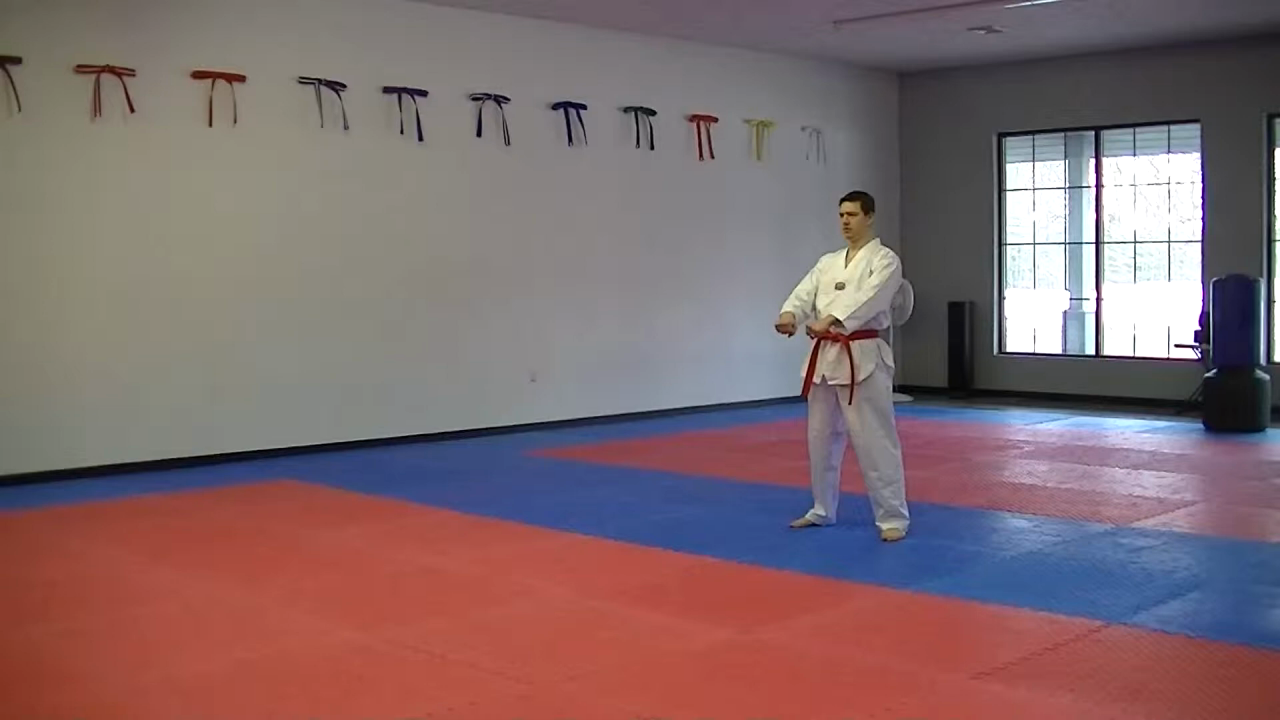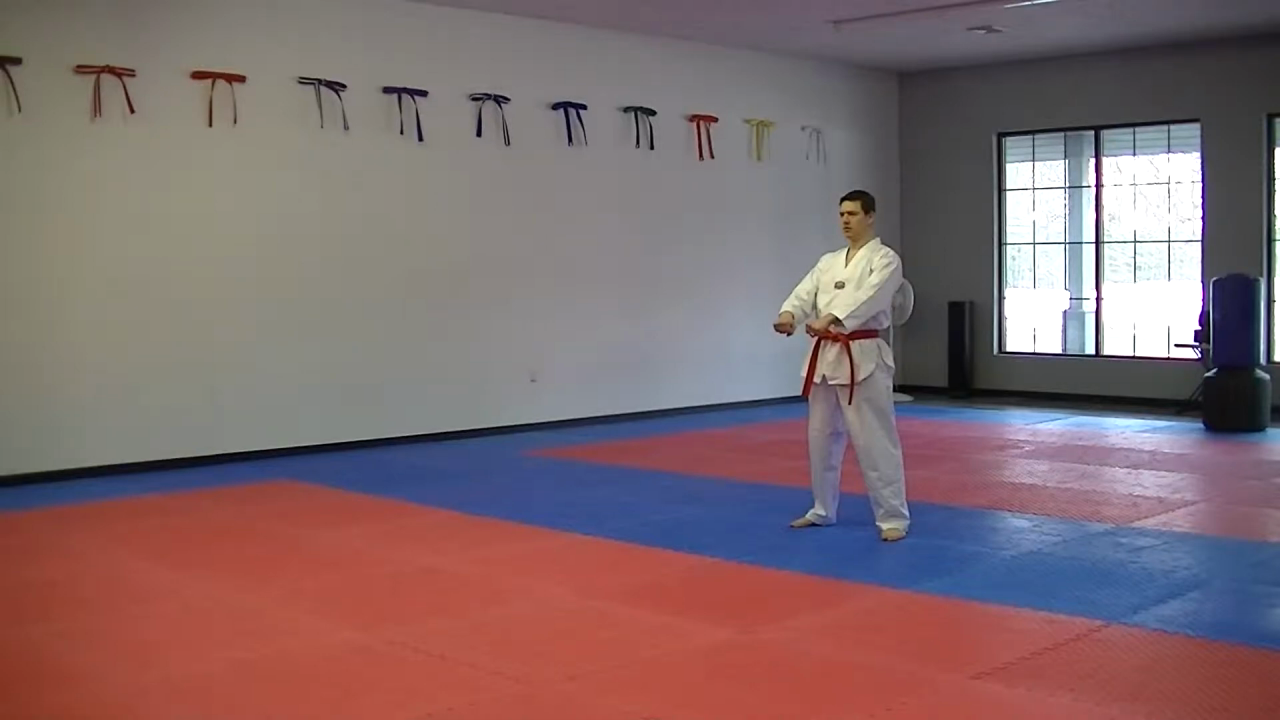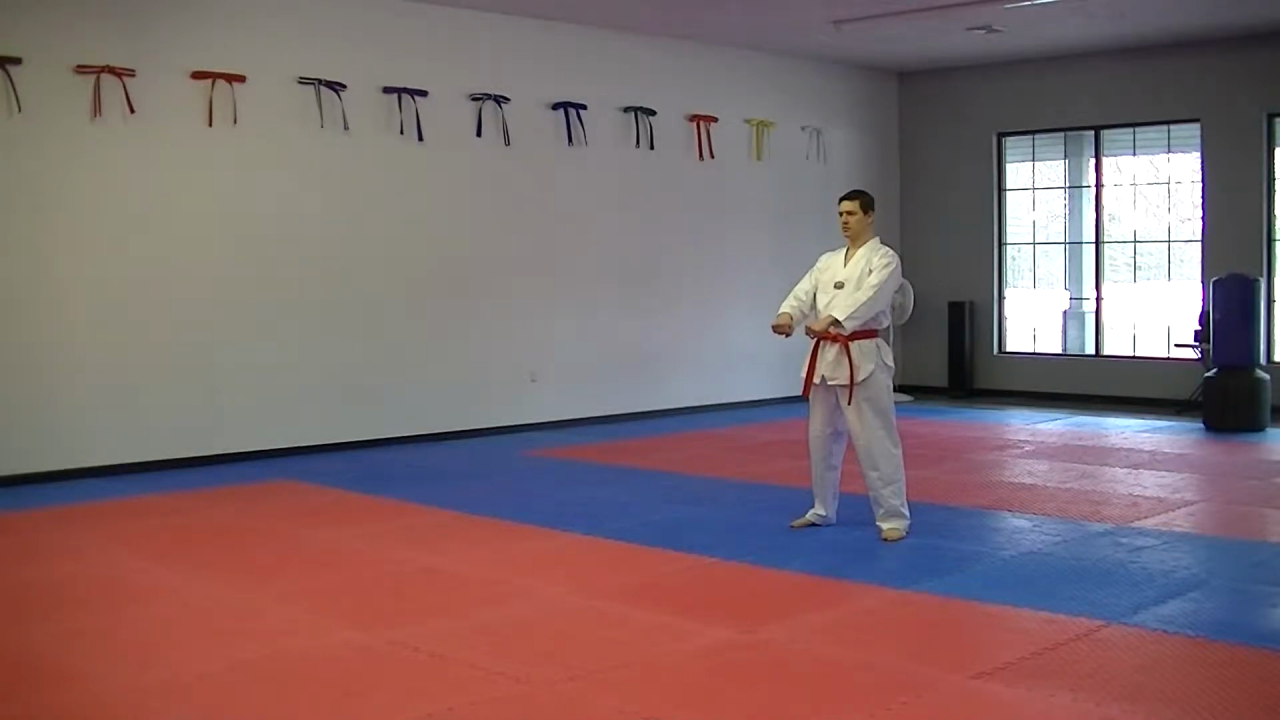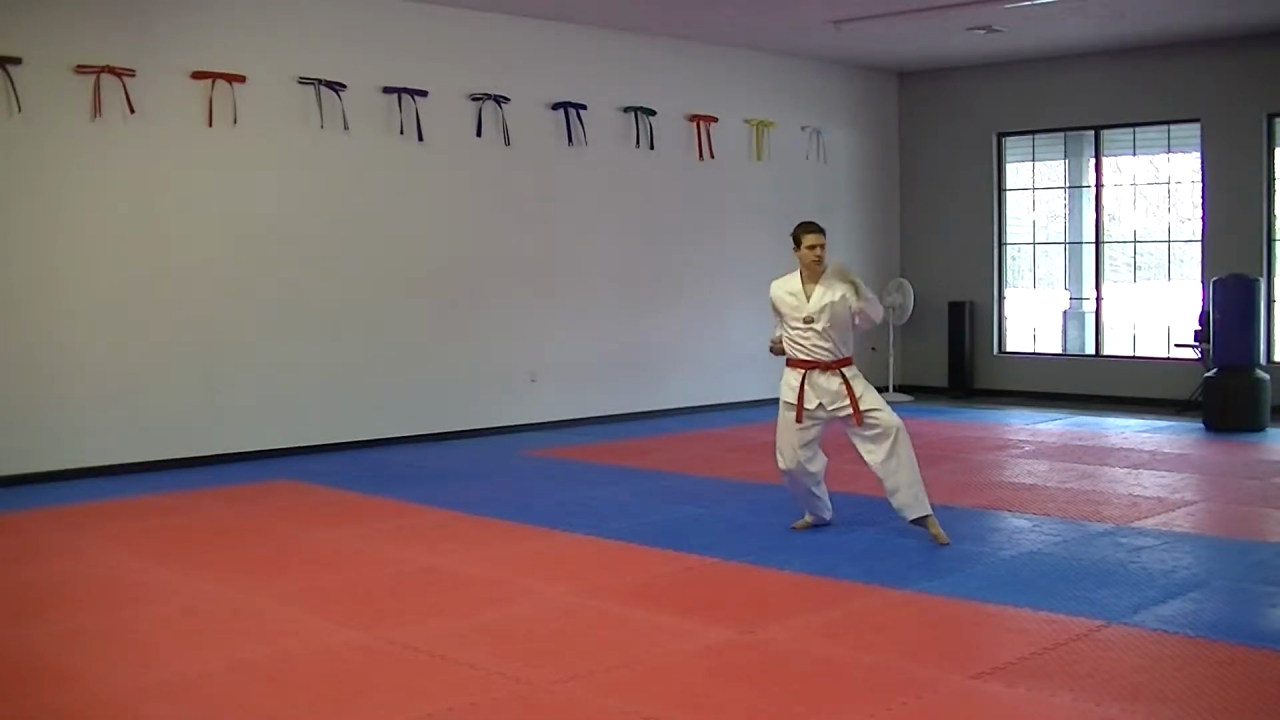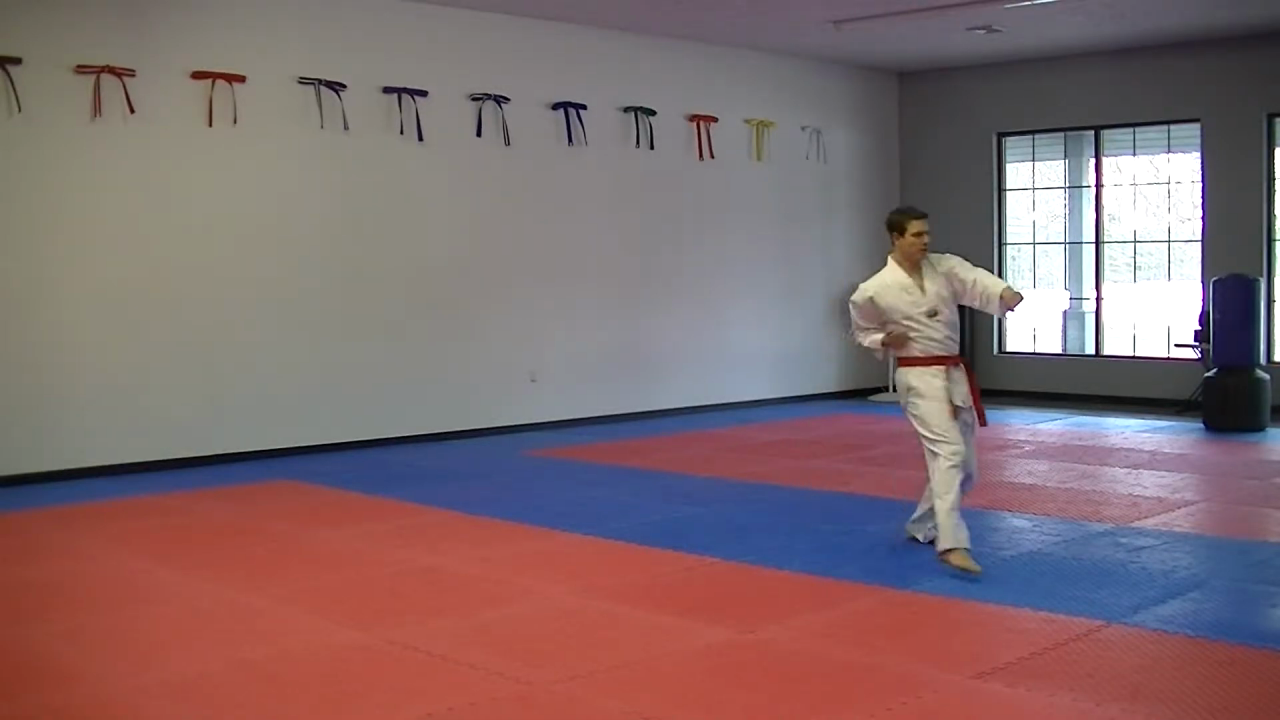
dt=1s
person 1, frame 1
left shoulder: (885, 261)
right shoulder: (827, 262)
left elbow: (867, 298)
right elbow: (805, 291)
left wrist: (830, 320)
right wrist: (789, 314)
left hip: (863, 359)
right hip: (826, 358)
left knee: (874, 439)
right knee: (821, 437)
left ankle: (893, 517)
right ankle: (822, 510)
person 1, frame 2
left shoulder: (885, 260)
right shoulder: (828, 262)
left elbow: (867, 298)
right elbow: (805, 292)
left wrist: (829, 319)
right wrist: (788, 313)
left hip: (863, 358)
right hip: (826, 357)
left knee: (874, 439)
right knee: (821, 437)
left ankle: (893, 517)
right ankle: (823, 510)
person 1, frame 3
left shoulder: (885, 259)
right shoulder: (828, 261)
left elbow: (867, 298)
right elbow: (804, 292)
left wrist: (829, 320)
right wrist: (787, 314)
left hip: (863, 357)
right hip: (826, 357)
left knee: (875, 439)
right knee: (822, 437)
left ankle: (893, 517)
right ankle: (823, 510)
person 1, frame 4
left shoulder: (842, 287)
right shoulder: (779, 289)
left elbow: (871, 316)
left wrist: (854, 286)
right wrist: (778, 341)
left hip: (843, 379)
right hip: (800, 384)
left knee: (889, 428)
right knee: (793, 461)
left ankle: (920, 512)
right ankle: (818, 512)
person 1, frame 5
left shoulder: (944, 266)
right shoulder: (873, 291)
left elbow: (976, 282)
right elbow: (863, 331)
left wrist: (1003, 293)
right wrist: (884, 341)
left hip: (954, 375)
right hip: (920, 379)
left knee: (962, 463)
right knee: (948, 454)
left ankle: (922, 526)
right ankle: (953, 546)
